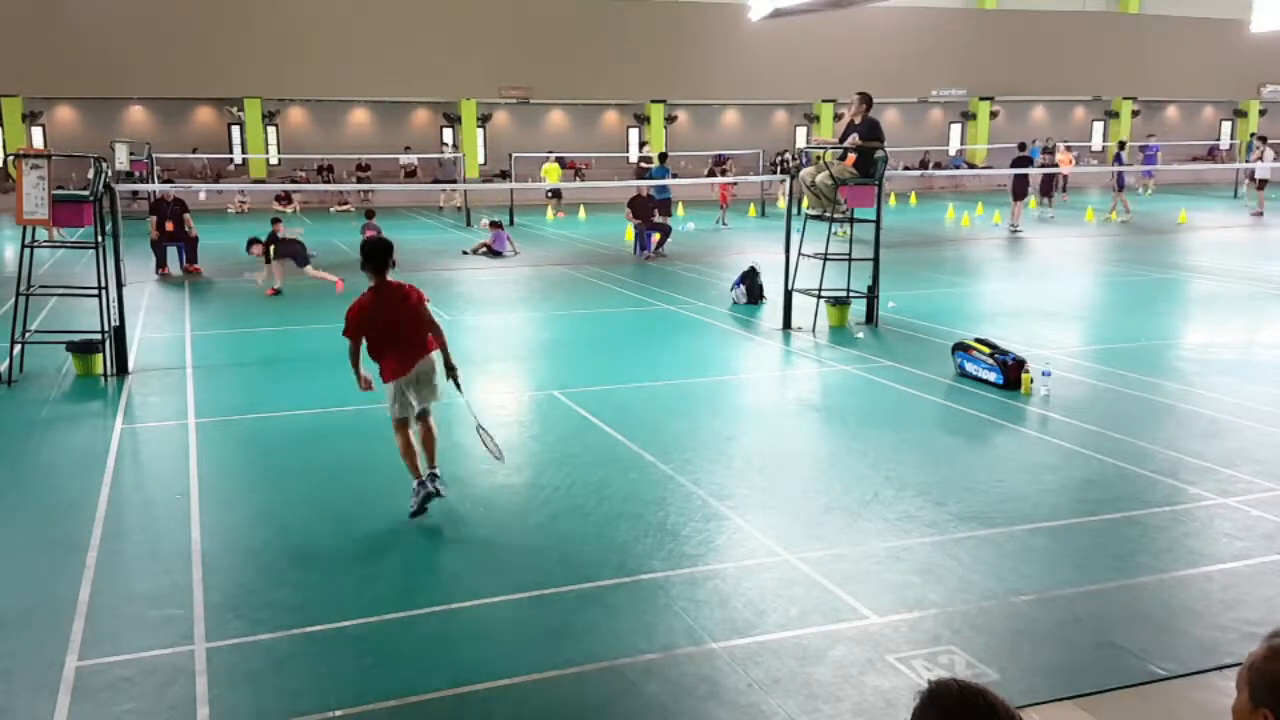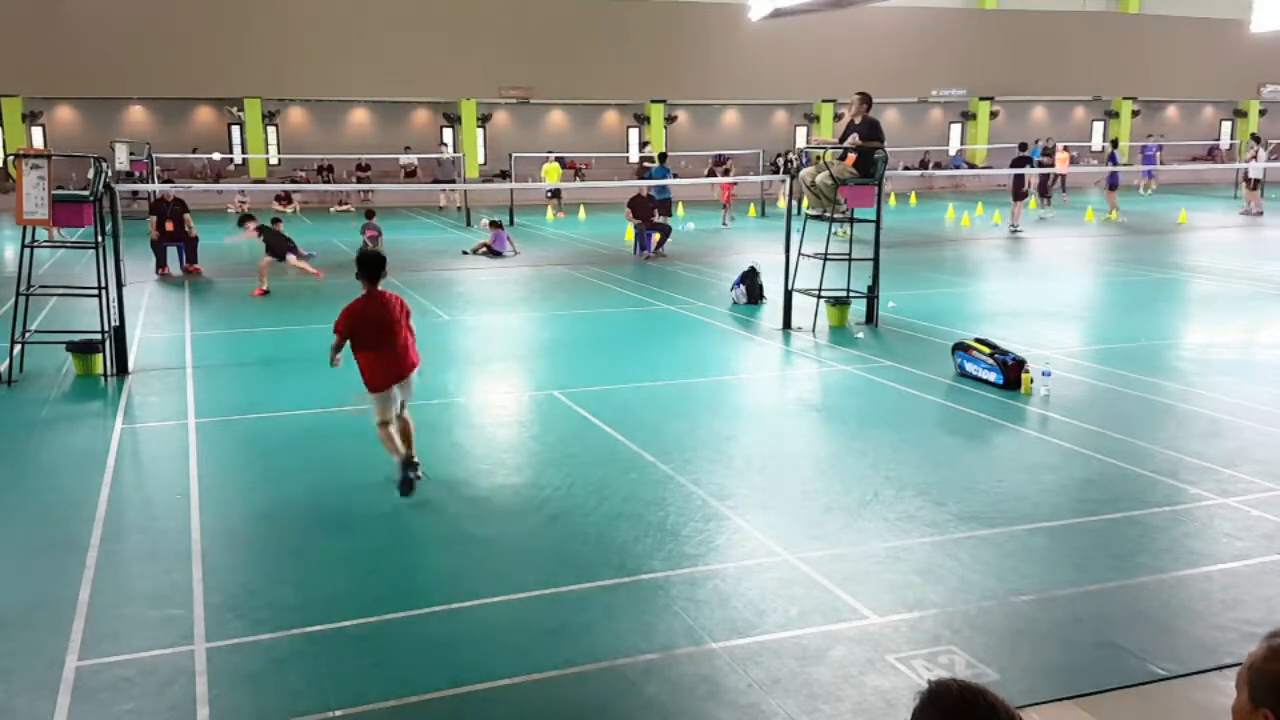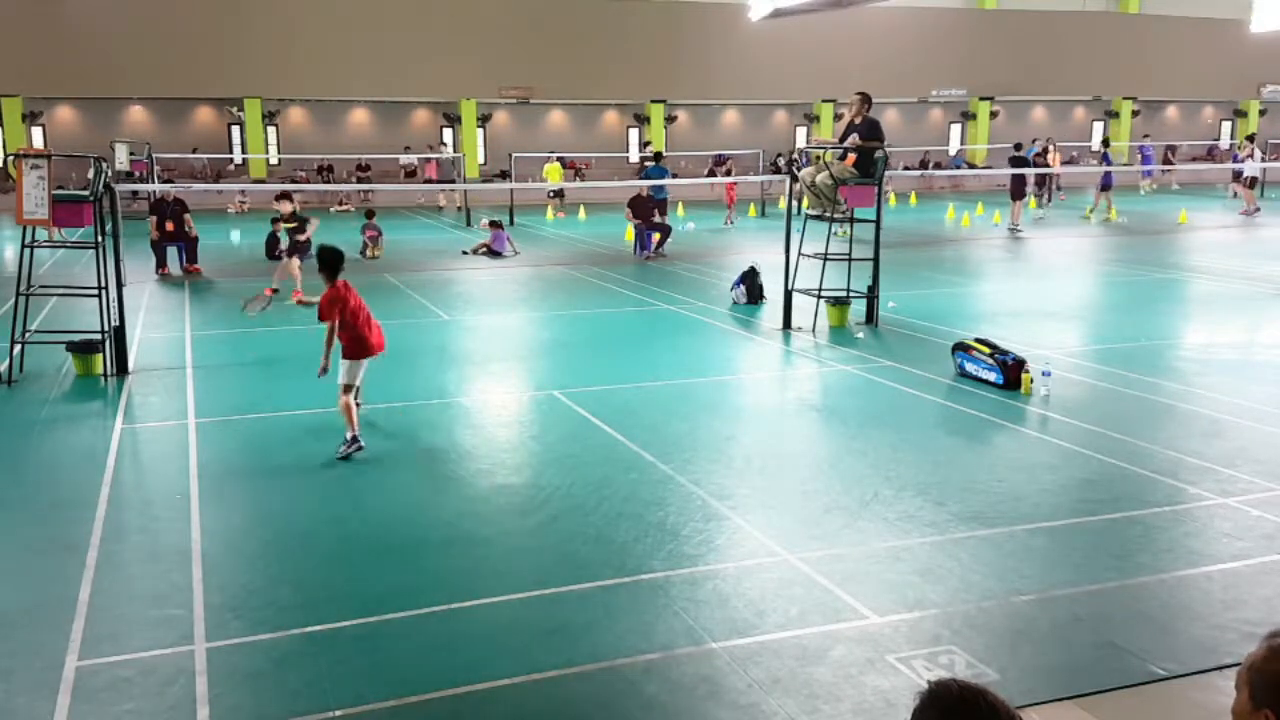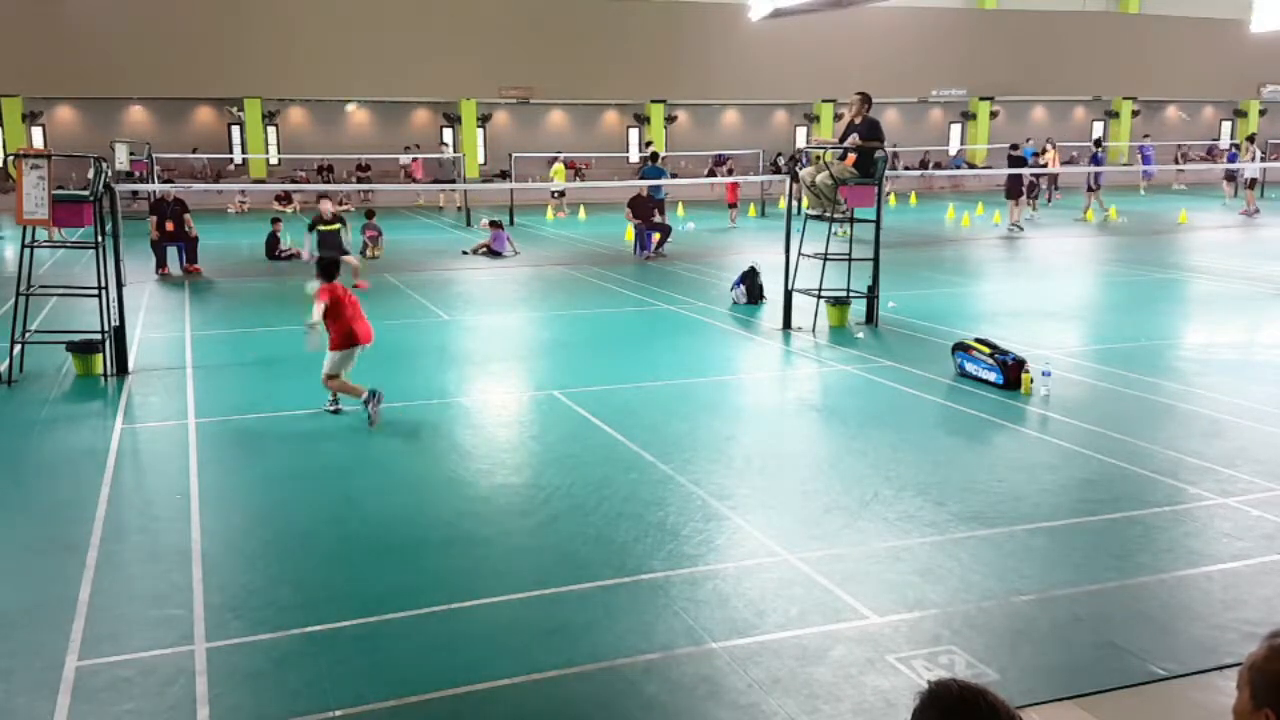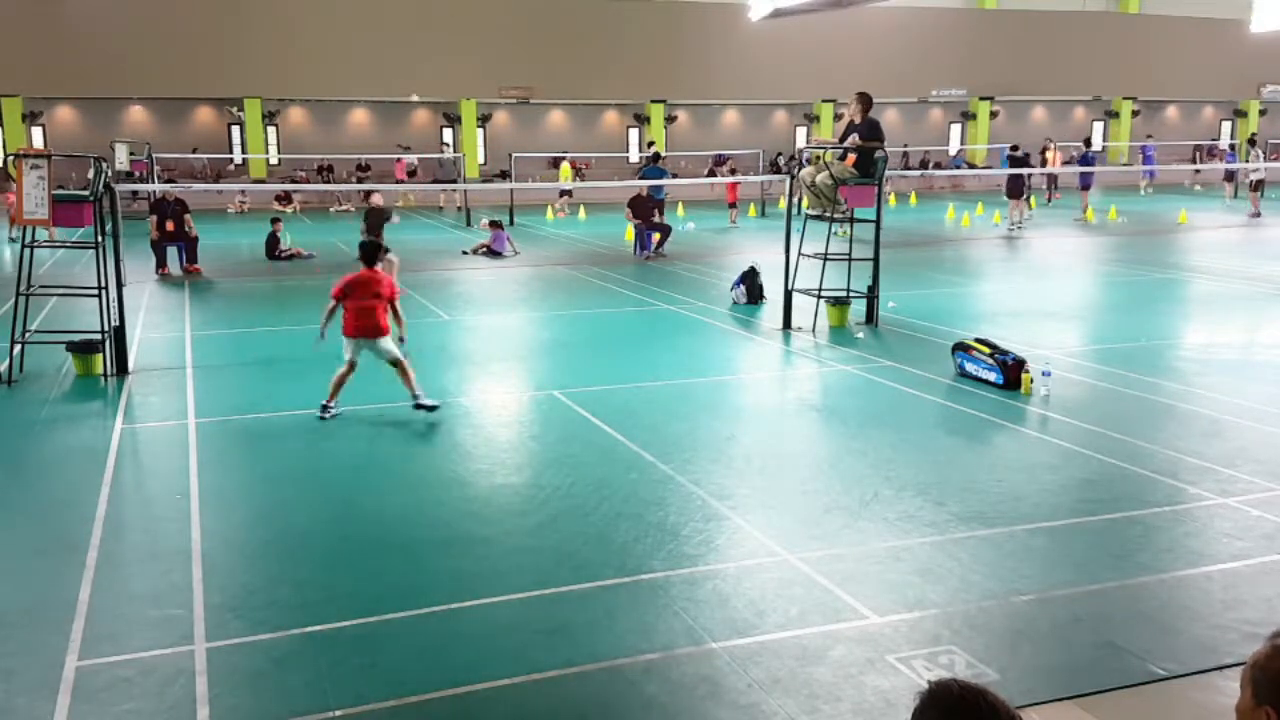
dt=0.3s
person 1, frame 1
left shoulder: (359, 307)
right shoulder: (410, 293)
left elbow: (354, 349)
right elbow: (434, 327)
left wrist: (359, 375)
right wrist: (448, 361)
left hip: (396, 371)
right hip: (424, 360)
left knee: (402, 430)
right knee: (424, 417)
left ankle: (421, 485)
right ankle: (433, 475)
person 1, frame 2
left shoulder: (354, 310)
right shoulder: (397, 301)
left elbow: (338, 346)
left wrist: (333, 357)
left hip: (380, 375)
right hip: (407, 366)
left knee: (384, 425)
right knee: (400, 413)
left ankle: (402, 459)
right ankle: (412, 462)
person 1, frame 3
left shoulder: (330, 297)
right shoulder: (345, 286)
left elbow: (332, 328)
left wrist: (325, 358)
right wrist: (309, 301)
left hip: (357, 347)
right hip: (376, 340)
left knee: (345, 394)
left ankle: (353, 438)
right ankle: (355, 400)
person 1, frame 4
left shoulder: (323, 291)
right shoulder: (344, 291)
left elbow: (319, 305)
left wrist: (316, 318)
left hip: (346, 340)
right hip: (365, 336)
left knee: (328, 381)
right knee: (334, 368)
left ankle: (368, 396)
right ankle: (333, 401)
person 1, frame 5
left shoulder: (348, 281)
right shoulder: (388, 282)
left elbow: (332, 307)
right elbow: (396, 311)
left wrist: (323, 327)
right wrist: (402, 333)
left hip: (352, 331)
right hip: (376, 331)
left knee: (349, 366)
right knee: (401, 364)
left ankle: (328, 405)
right ankle: (418, 398)
